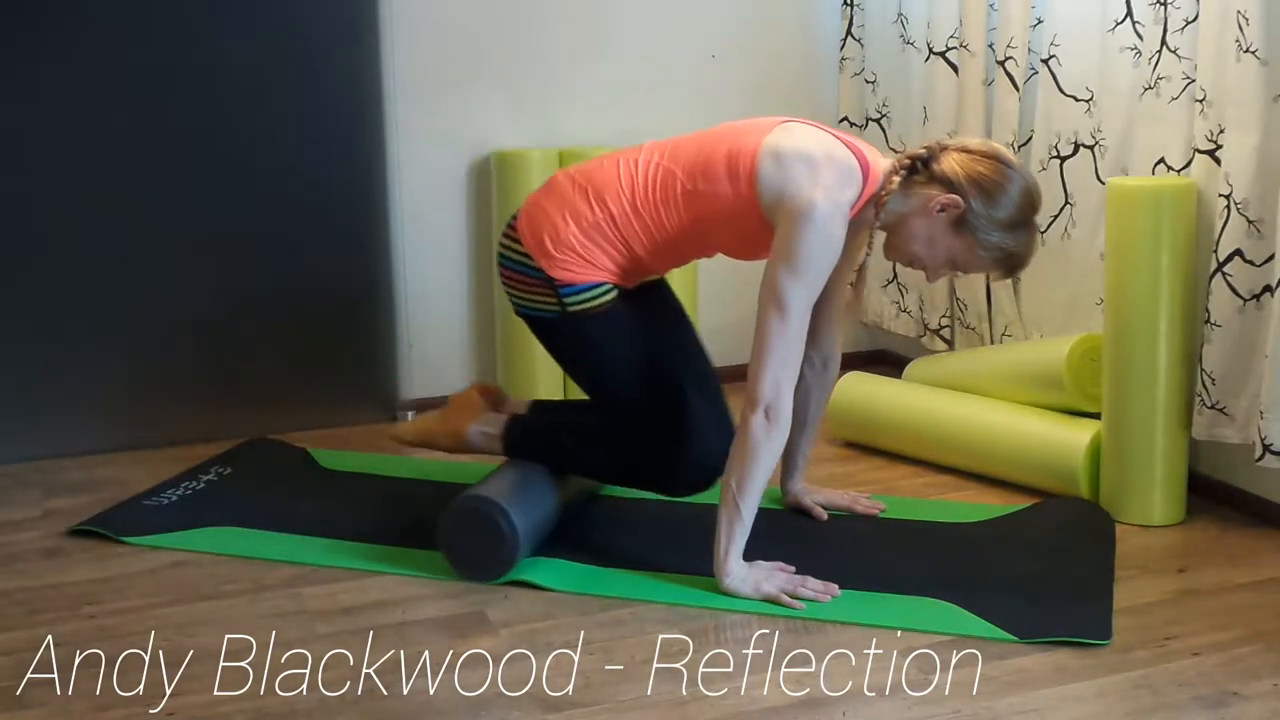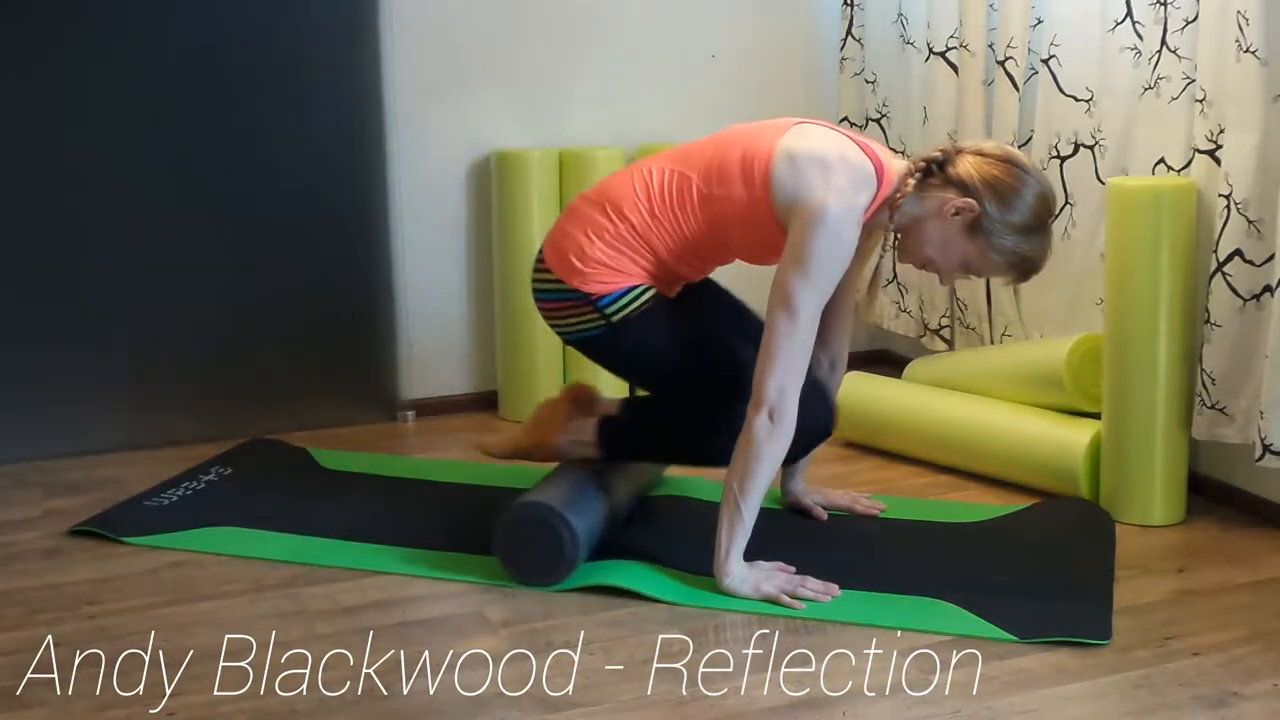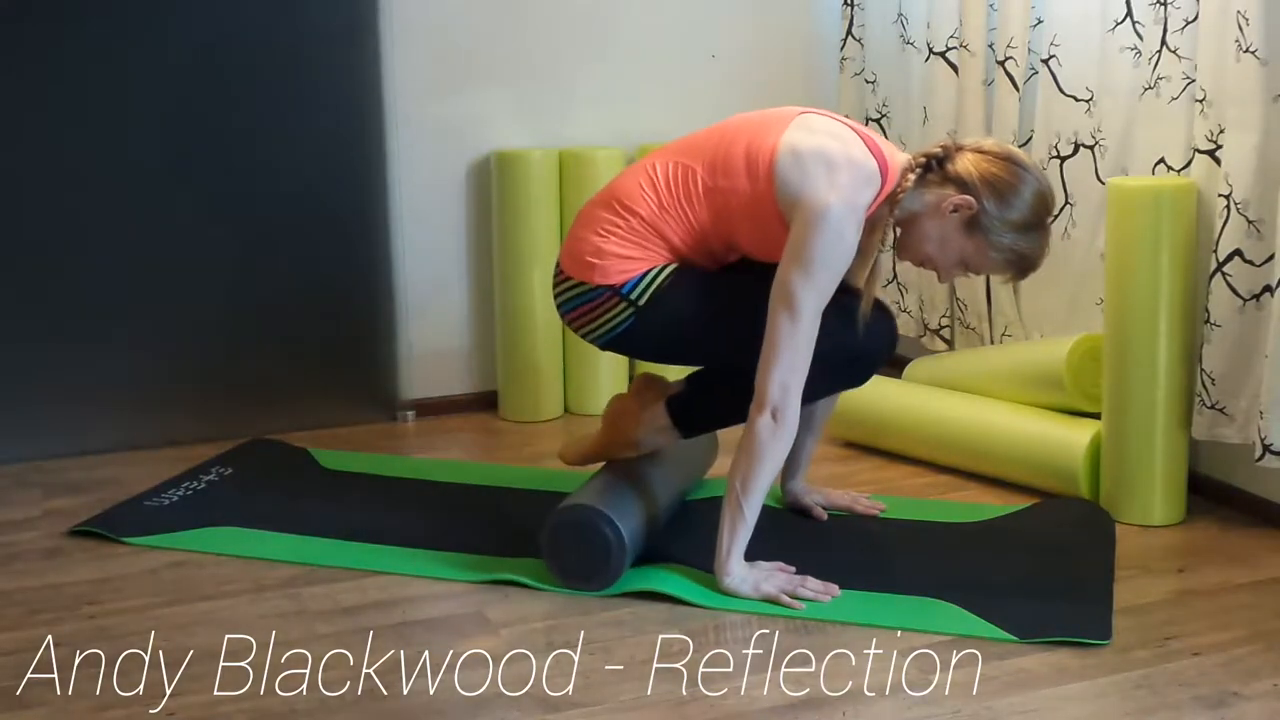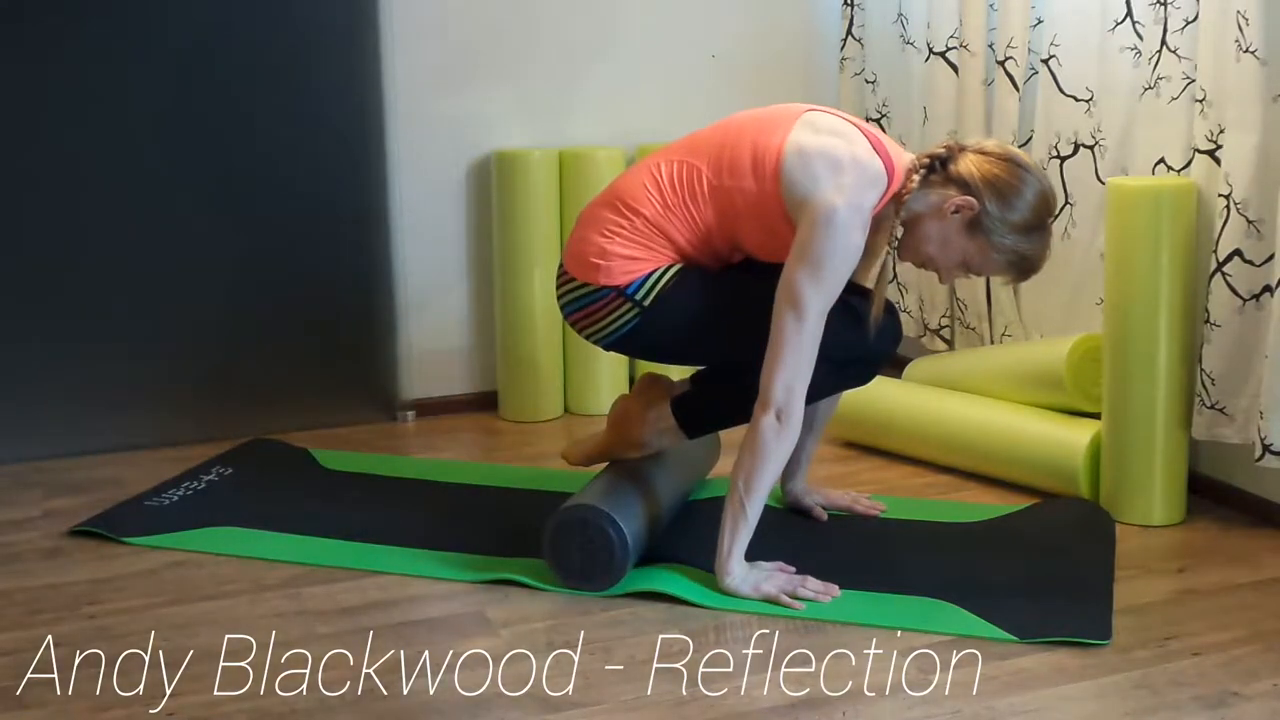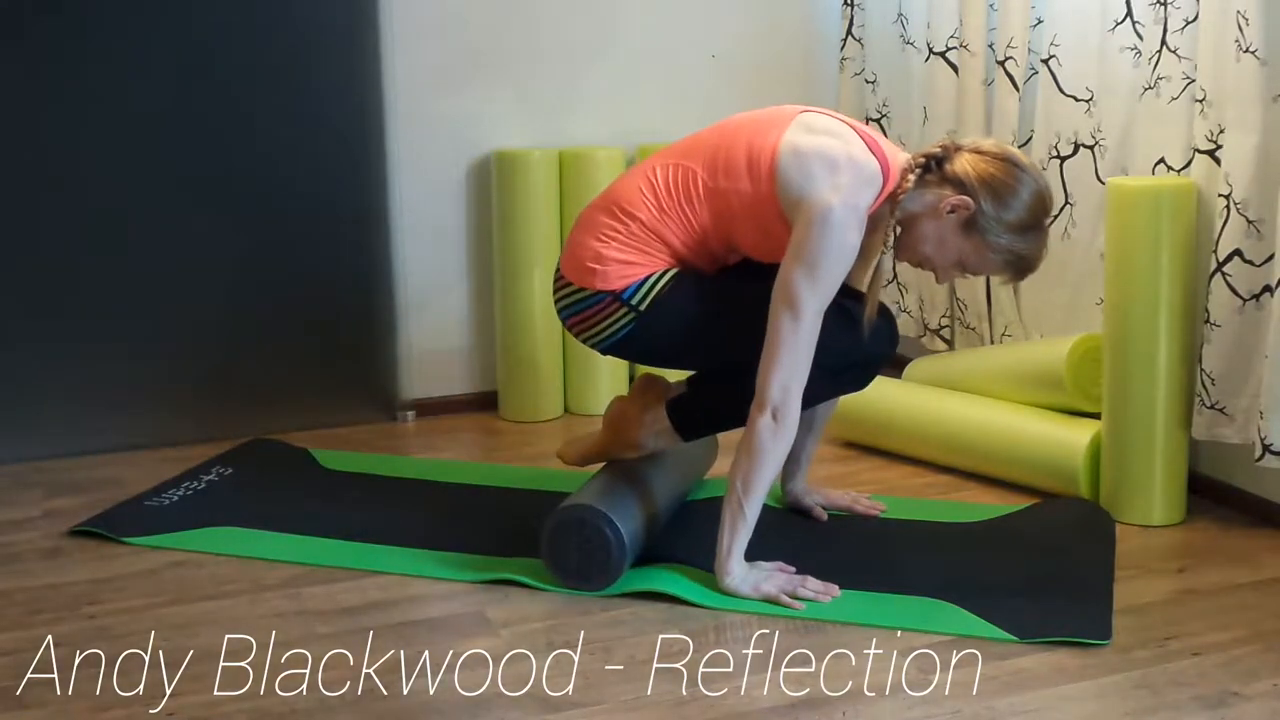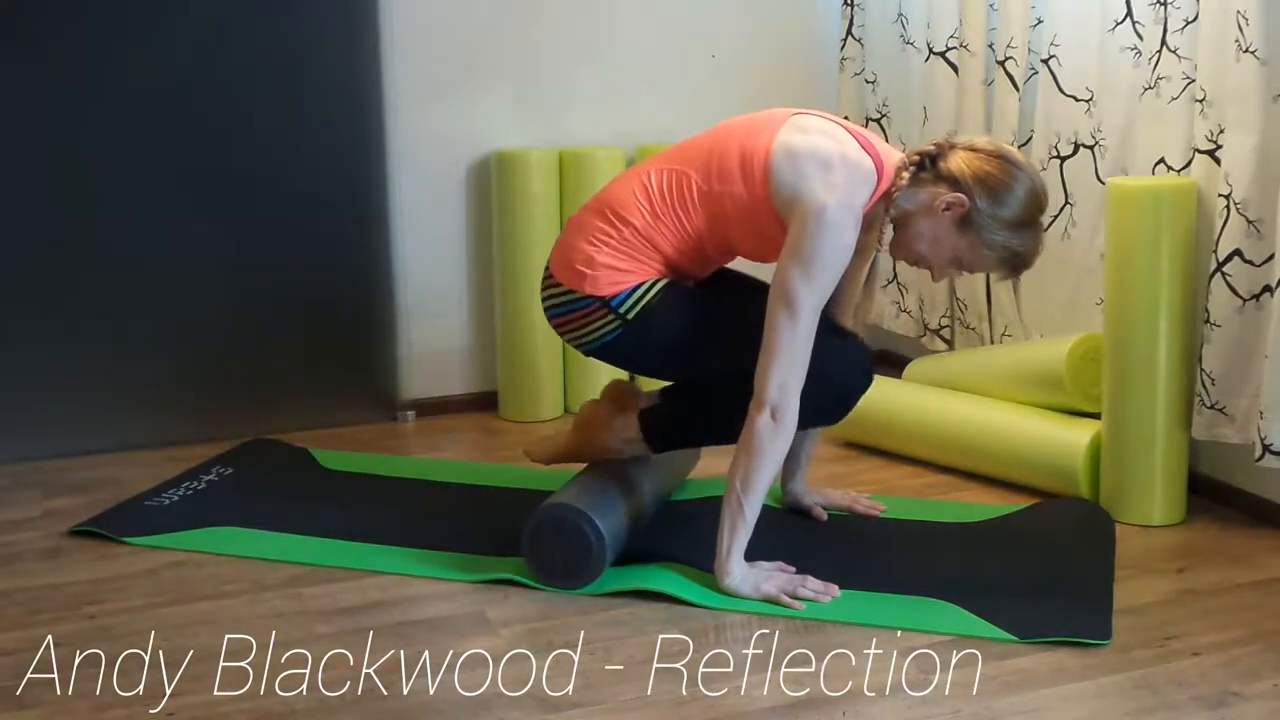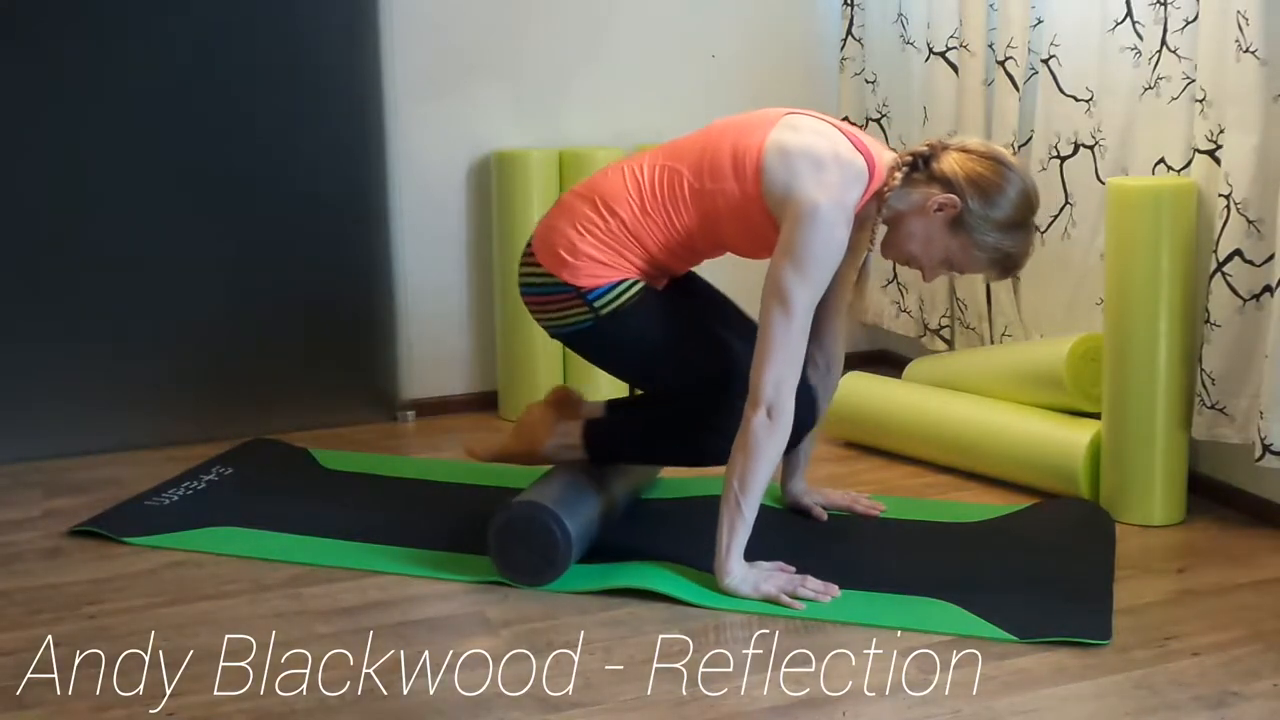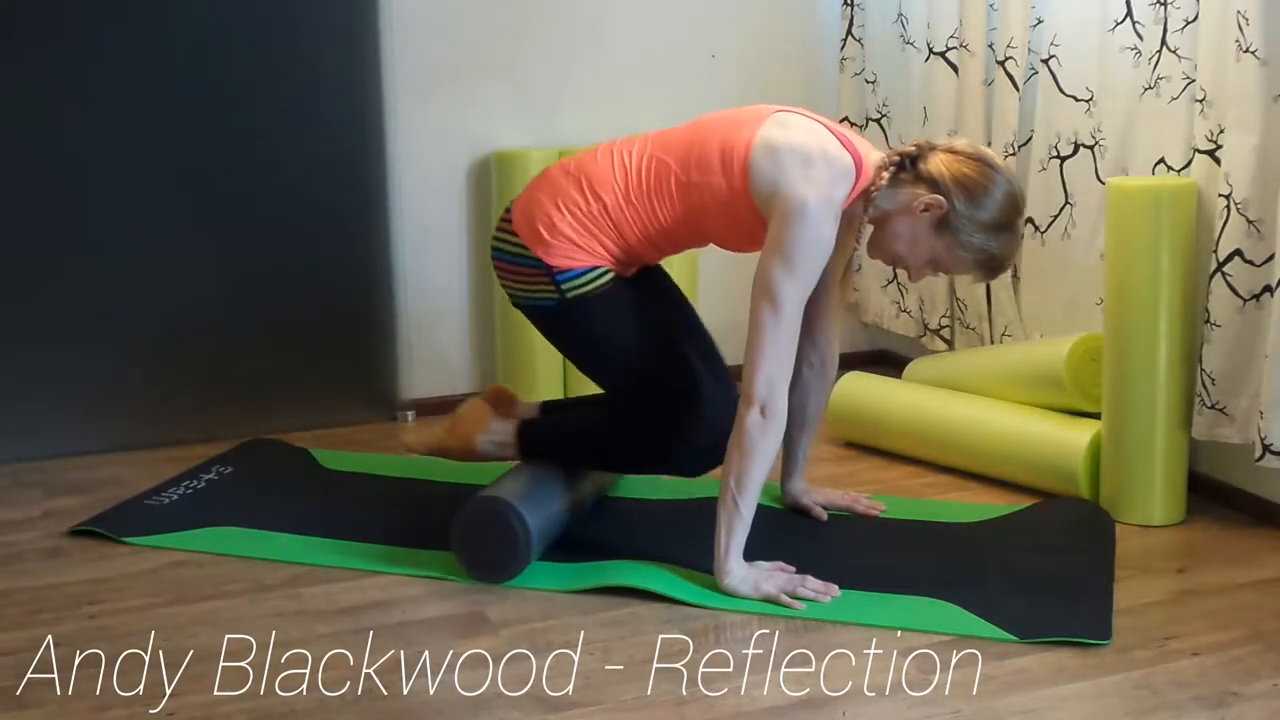
dt=0.3s
person 1, frame 1
left shoulder: (865, 189)
right shoulder: (823, 202)
left elbow: (820, 355)
right elbow: (769, 398)
left wrist: (794, 481)
right wrist: (730, 564)
left hip: (611, 245)
right hip: (561, 251)
left knee: (698, 439)
right knee: (692, 456)
left ankle: (508, 412)
right ankle: (488, 428)
person 1, frame 2
left shoulder: (881, 188)
right shoulder: (838, 204)
left elbow: (829, 347)
right elbow: (771, 404)
left wrist: (792, 480)
right wrist: (729, 564)
left hip: (644, 261)
right hip: (590, 276)
left knee: (803, 401)
right knee: (798, 413)
left ankle: (600, 421)
right ankle: (584, 433)
person 1, frame 3
left shoulder: (883, 178)
right shoulder: (840, 200)
left elbow: (815, 358)
right elbow: (777, 396)
left wrist: (795, 480)
right wrist: (731, 565)
left hip: (655, 255)
right hip: (611, 276)
left knee: (832, 335)
right knee: (866, 338)
left ankle: (663, 403)
right ankle: (652, 418)
person 1, frame 4
left shoulder: (888, 179)
right shoulder: (845, 201)
left elbow: (825, 353)
right elbow: (780, 397)
left wrist: (794, 481)
right wrist: (731, 567)
left hip: (662, 255)
right hip: (615, 277)
left knee: (861, 331)
right knee: (866, 335)
left ankle: (669, 406)
right ankle: (658, 420)
person 1, frame 5
left shoulder: (885, 179)
right shoulder: (841, 200)
left elbow: (822, 354)
right elbow: (776, 396)
left wrist: (795, 480)
right wrist: (732, 566)
left hip: (658, 259)
right hip: (612, 281)
left knee: (836, 336)
right knee: (864, 339)
left ankle: (663, 406)
right ankle: (653, 423)
person 1, frame 6
left shoulder: (878, 179)
right shoulder: (837, 199)
left elbow: (831, 334)
right elbow: (775, 397)
left wrist: (795, 482)
right wrist: (731, 565)
left hip: (653, 267)
right hip: (601, 285)
left knee: (831, 359)
right knee: (836, 375)
left ankle: (640, 414)
right ankle: (623, 430)
person 1, frame 7
left shoulder: (867, 181)
right shoulder: (829, 198)
left elbow: (823, 347)
right elbow: (770, 399)
left wrist: (796, 481)
right wrist: (731, 566)
left hip: (627, 256)
right hip: (581, 270)
right knee: (784, 403)
left ankle: (584, 419)
right ankle: (566, 436)
person 1, frame 8
left shoulder: (857, 185)
right shoulder: (816, 197)
left elbow: (817, 349)
right elbow: (764, 396)
left wrist: (795, 481)
right wrist: (730, 565)
left hip: (601, 235)
right hip: (555, 242)
left knee: (697, 410)
right knee: (700, 430)
left ankle: (520, 416)
right ankle: (498, 435)
